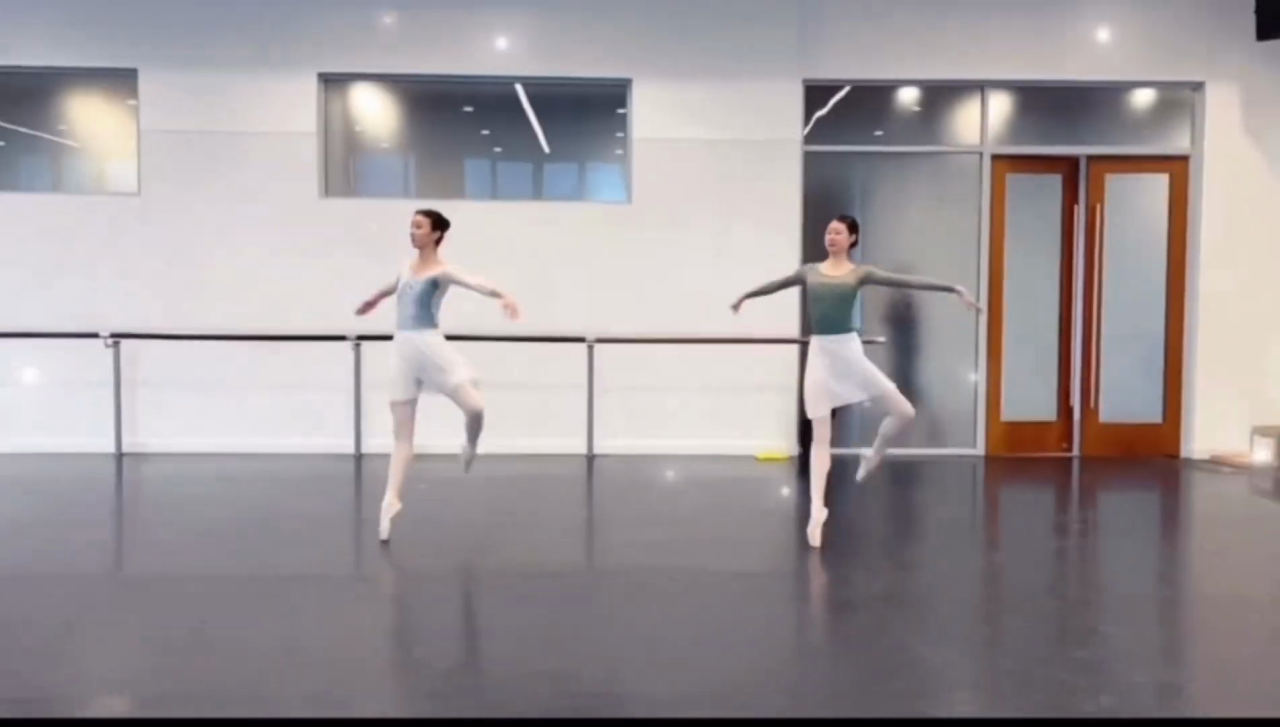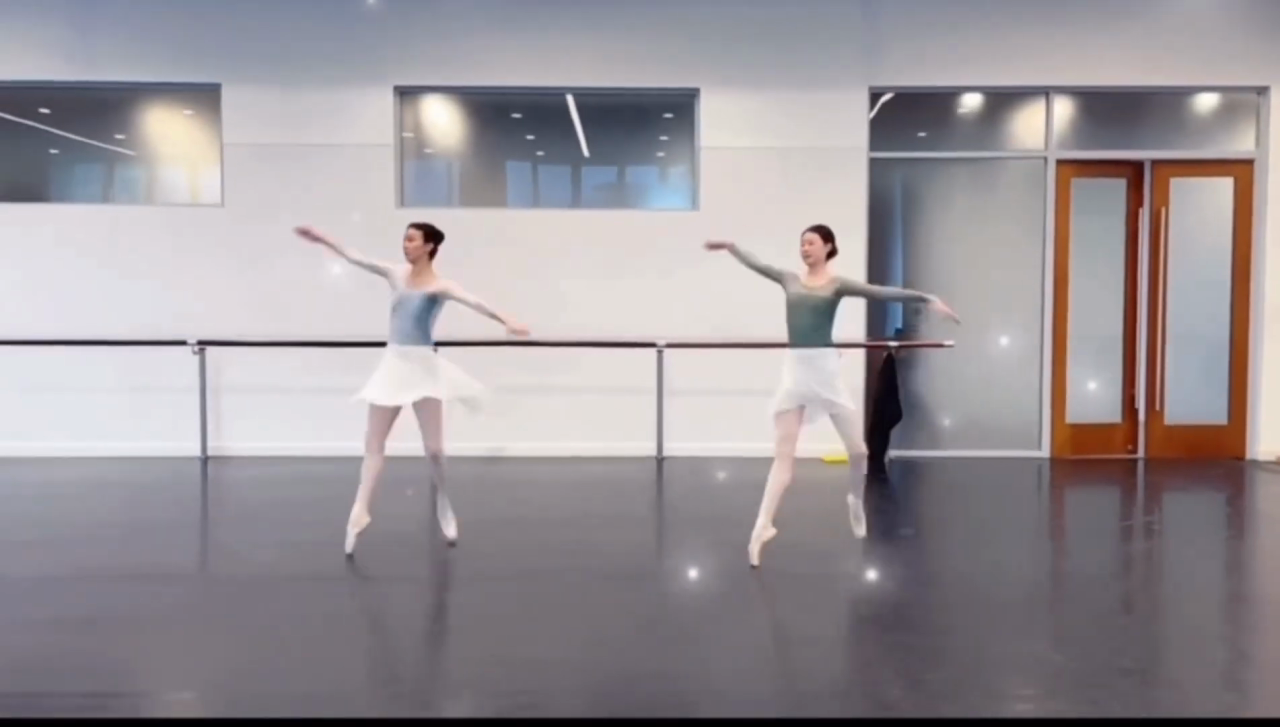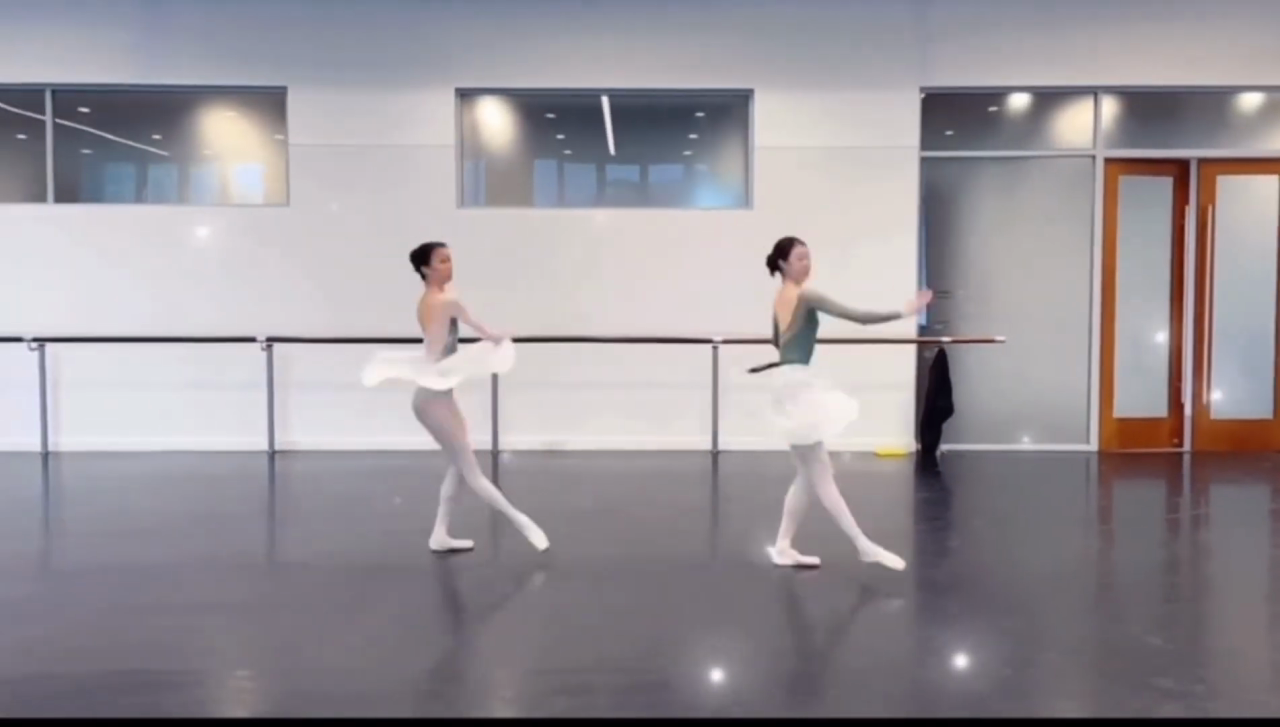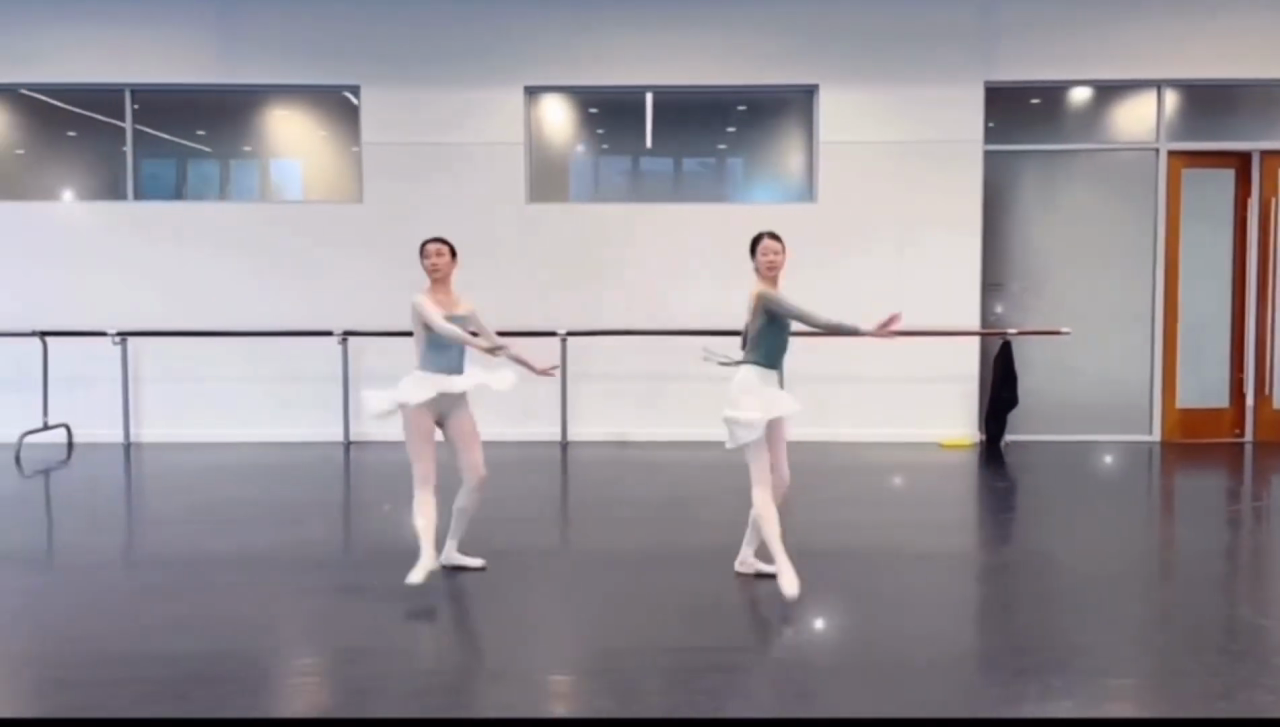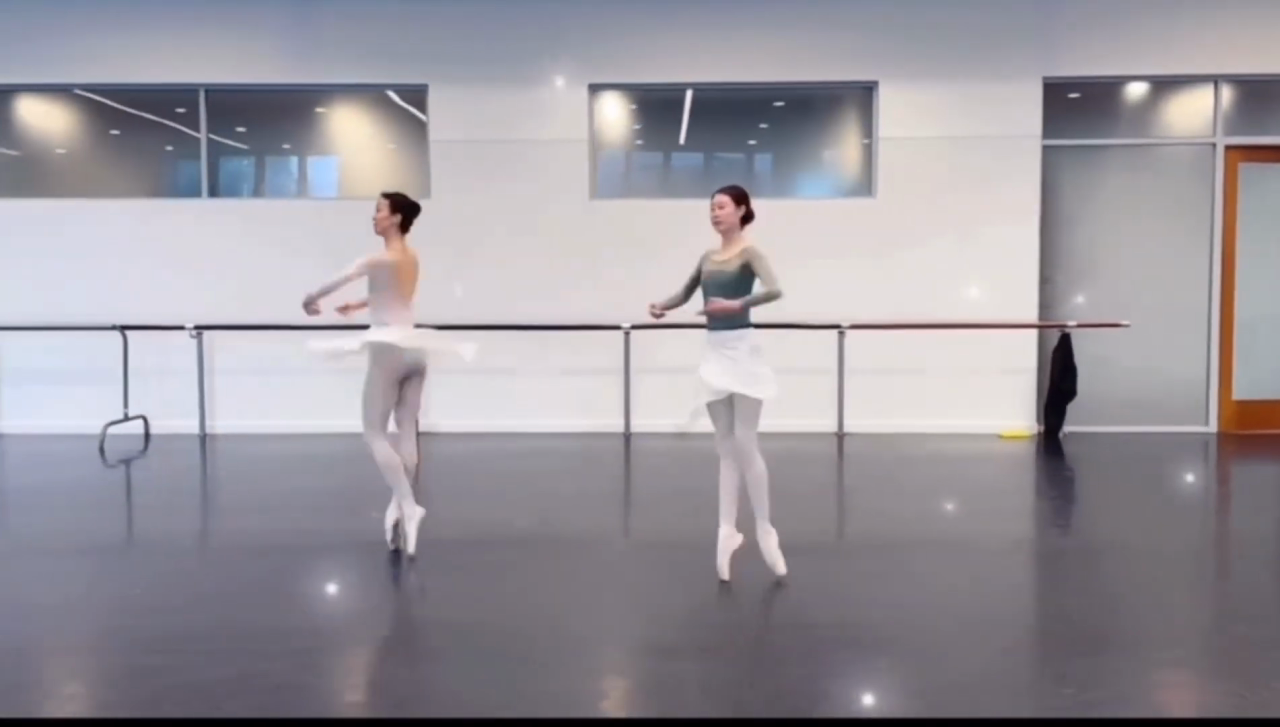
dt=1s
person 1, frame 1
left shoulder: (860, 273)
right shoulder: (808, 270)
left elbow: (909, 281)
right elbow: (778, 283)
left wrist: (956, 289)
right wrist: (745, 296)
left hip: (848, 351)
right hip: (819, 354)
left knee: (904, 412)
right knee: (821, 438)
left ankle: (875, 452)
right ankle: (816, 509)
person 1, frame 2
left shoulder: (837, 282)
right shoulder: (791, 281)
left elbow: (882, 291)
right elbow: (760, 267)
left wrist: (928, 298)
right wrist: (731, 247)
left hip: (825, 367)
right hip: (794, 368)
left knee: (856, 452)
right knee: (783, 455)
left ankle: (856, 500)
right ankle: (762, 526)
person 1, frame 3
left shoulder: (779, 300)
right shoulder: (807, 295)
right elbow: (860, 315)
right wrist: (907, 310)
left hip: (787, 382)
right hip: (796, 384)
left knee: (809, 475)
right knee: (820, 478)
left ankle: (783, 546)
right ankle: (865, 547)
person 1, frame 4
left shoulder: (764, 297)
right shoulder: (767, 295)
left elbow: (747, 340)
right elbow: (812, 320)
right wrist: (866, 331)
left hip: (766, 387)
right hip: (753, 386)
left knee: (778, 480)
right knee: (763, 483)
left ankle: (746, 555)
right ankle: (782, 562)
person 1, frame 5
left shoulder: (750, 252)
right shoulder: (707, 257)
left elbow: (775, 290)
right elbow: (683, 294)
left wrist: (736, 304)
right wrist: (663, 307)
left hip: (740, 349)
right hip: (716, 352)
left knee: (745, 446)
right knee: (727, 449)
left ankle: (765, 528)
right ankle: (728, 530)
person 2, frame 1
left shoulder: (442, 271)
right shoulder: (408, 268)
left elbow: (476, 283)
right elbow: (395, 287)
left wrist: (503, 296)
right wrist: (373, 299)
left hip: (430, 348)
right hip: (403, 352)
left knee: (475, 408)
right knee: (402, 435)
left ankle: (470, 444)
right ankle: (390, 501)
person 2, frame 2
left shoulder: (440, 285)
right shoulder: (401, 275)
left elbow: (473, 300)
right elbow: (359, 260)
left wrist: (506, 320)
right wrist: (324, 240)
left hip: (421, 368)
right hip: (393, 367)
left knee: (434, 450)
right knee: (373, 447)
left ankle: (443, 505)
right ankle: (359, 513)
person 2, frame 3
left shoulder: (426, 302)
right shoulder: (440, 301)
right elbow: (488, 335)
right wrist: (501, 341)
left hip: (434, 390)
right hip: (433, 393)
left knee: (460, 465)
right knee: (468, 465)
left ankle: (440, 534)
person 2, frame 4
left shoulder: (464, 306)
right shoulder: (422, 300)
left elbow: (492, 340)
right elbow: (441, 327)
left wrist: (531, 365)
right wrist: (477, 343)
left hip: (455, 396)
right hip: (422, 393)
left knee: (476, 477)
right knee: (425, 481)
left ankle: (449, 550)
right ankle: (427, 554)
person 2, frame 5
left shoulder: (380, 259)
right shoulder: (408, 258)
left elbow: (339, 281)
left wrist: (312, 299)
right wrist: (363, 302)
left hip: (386, 349)
right hip: (410, 349)
left knee: (375, 435)
right knee: (404, 435)
left ankle: (406, 505)
right ankle: (401, 507)
